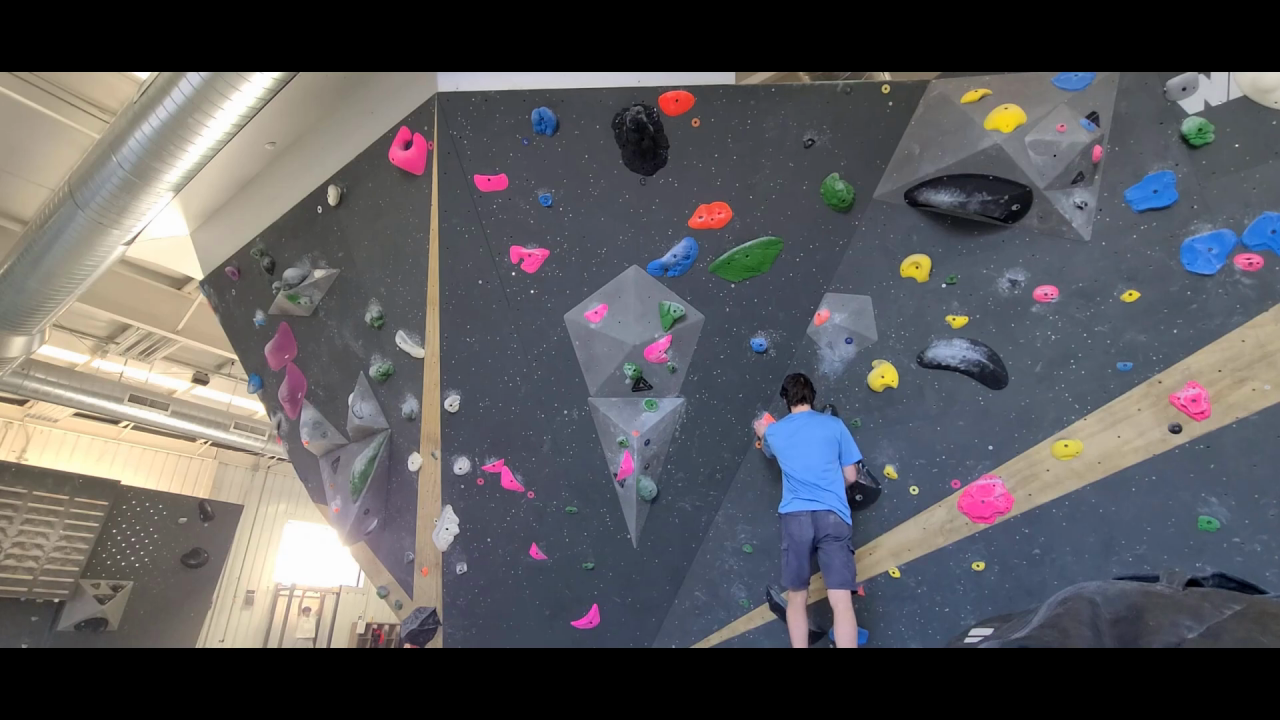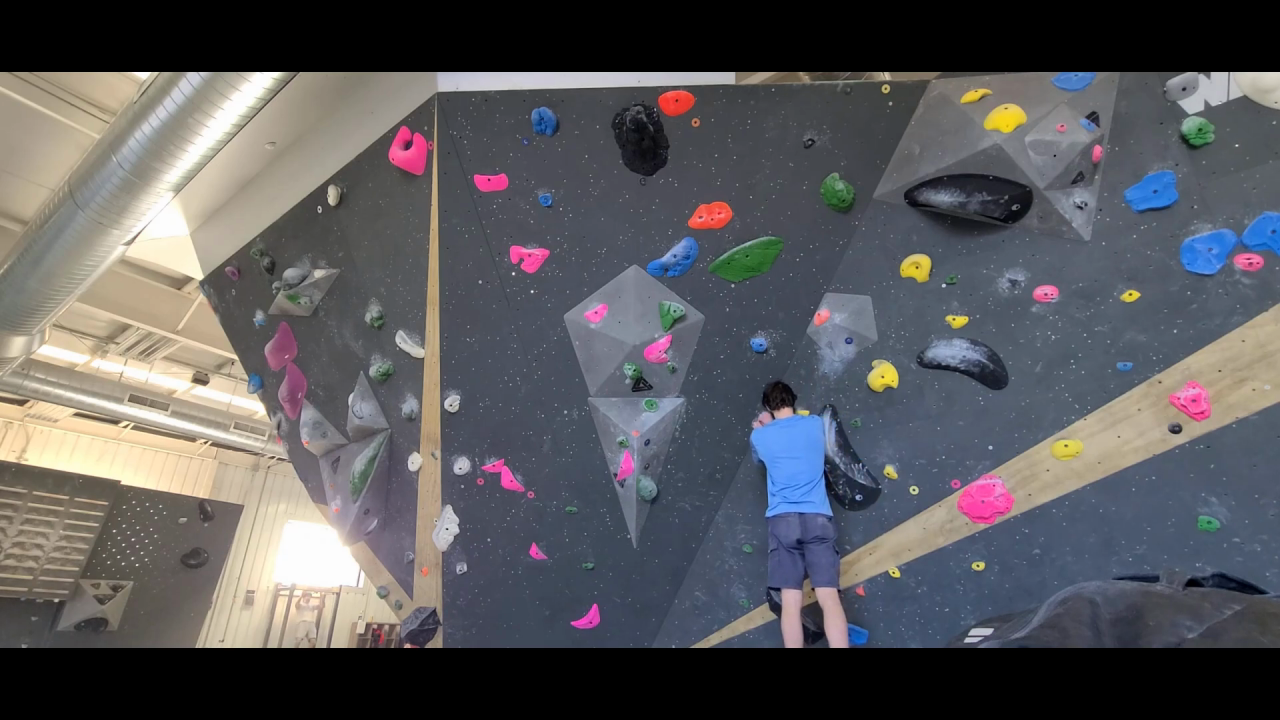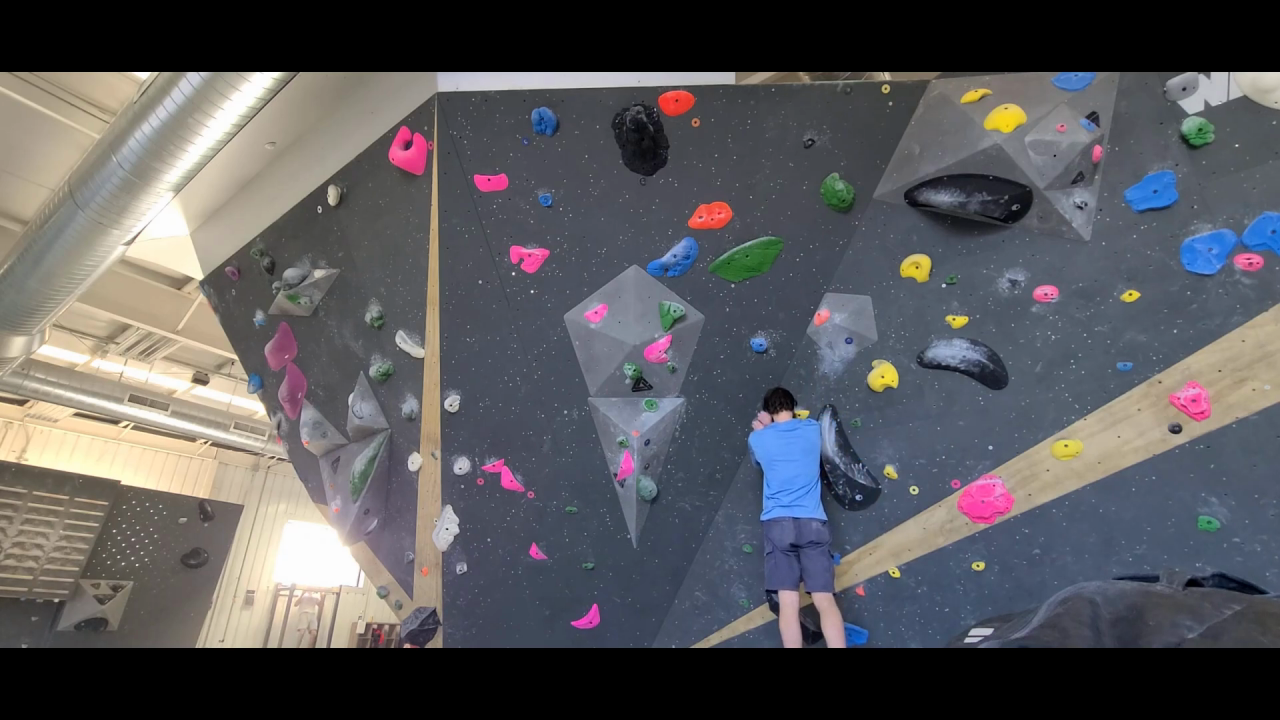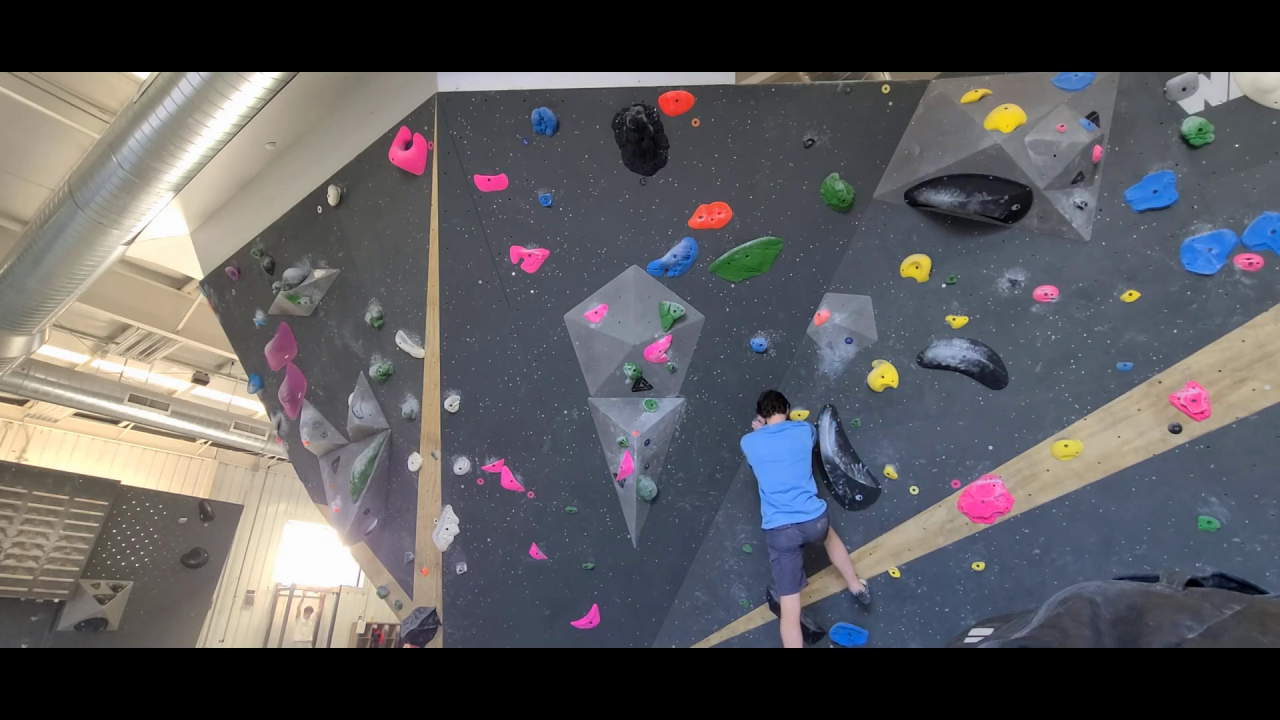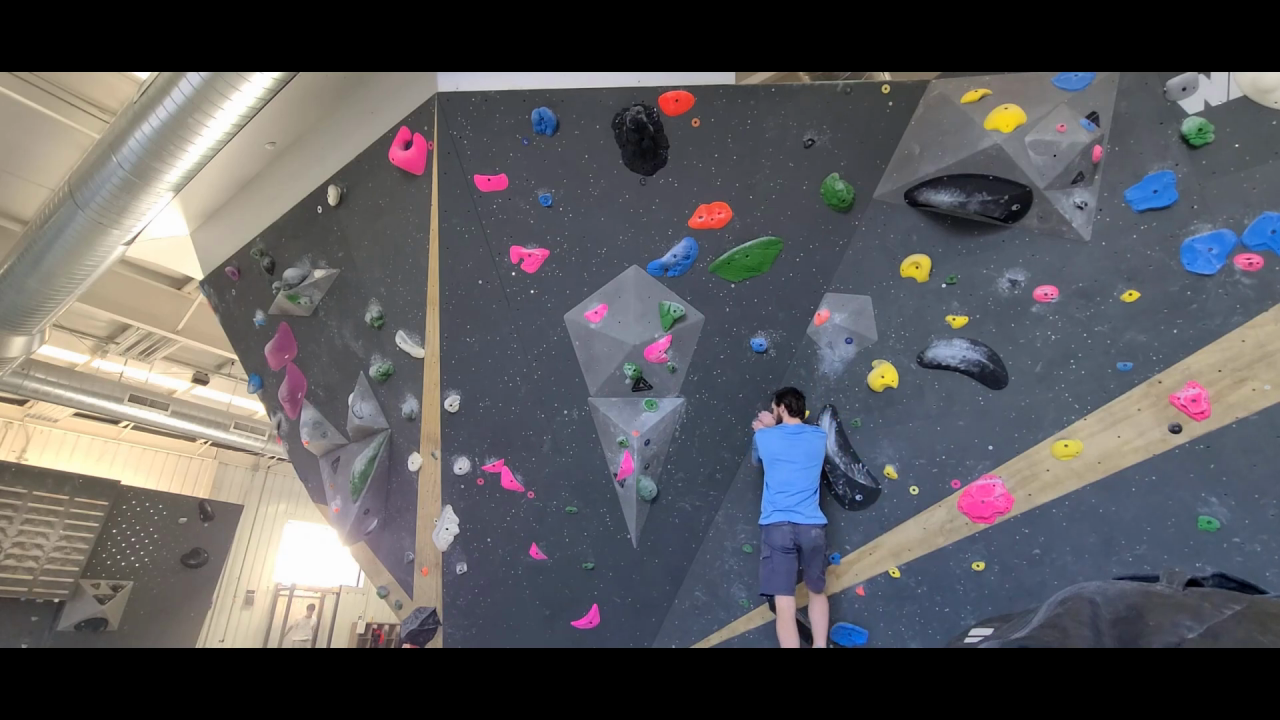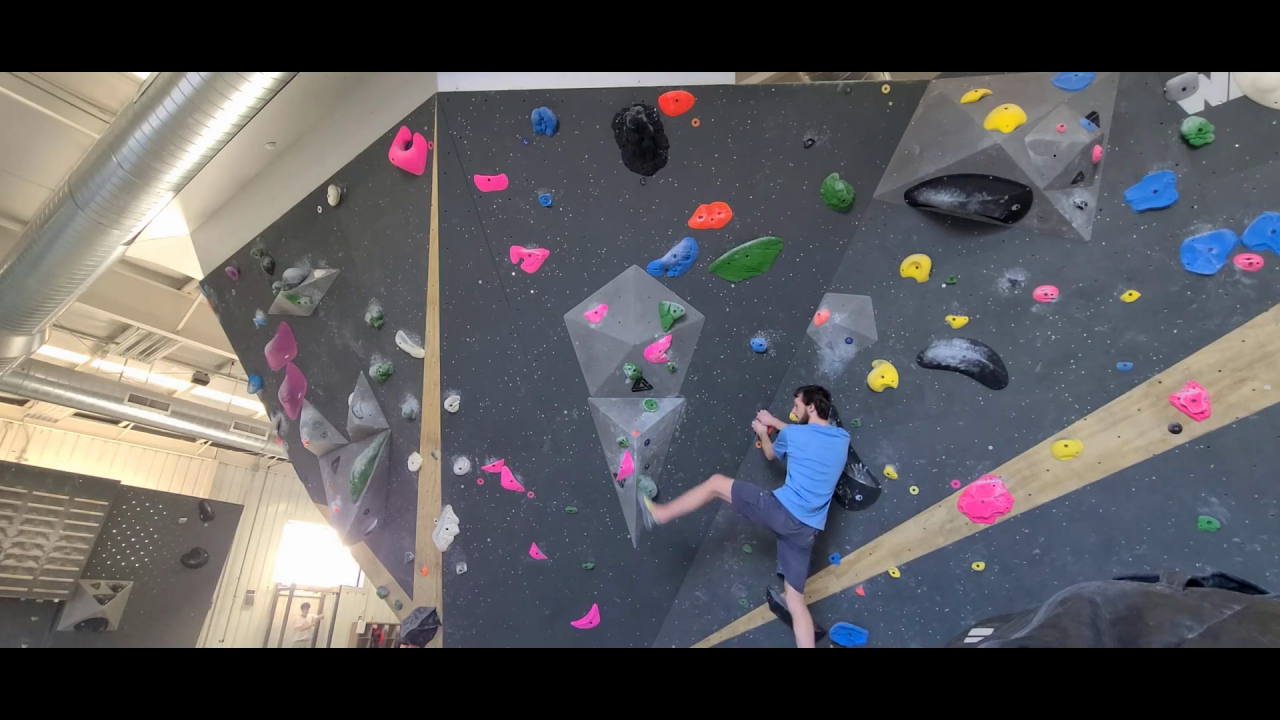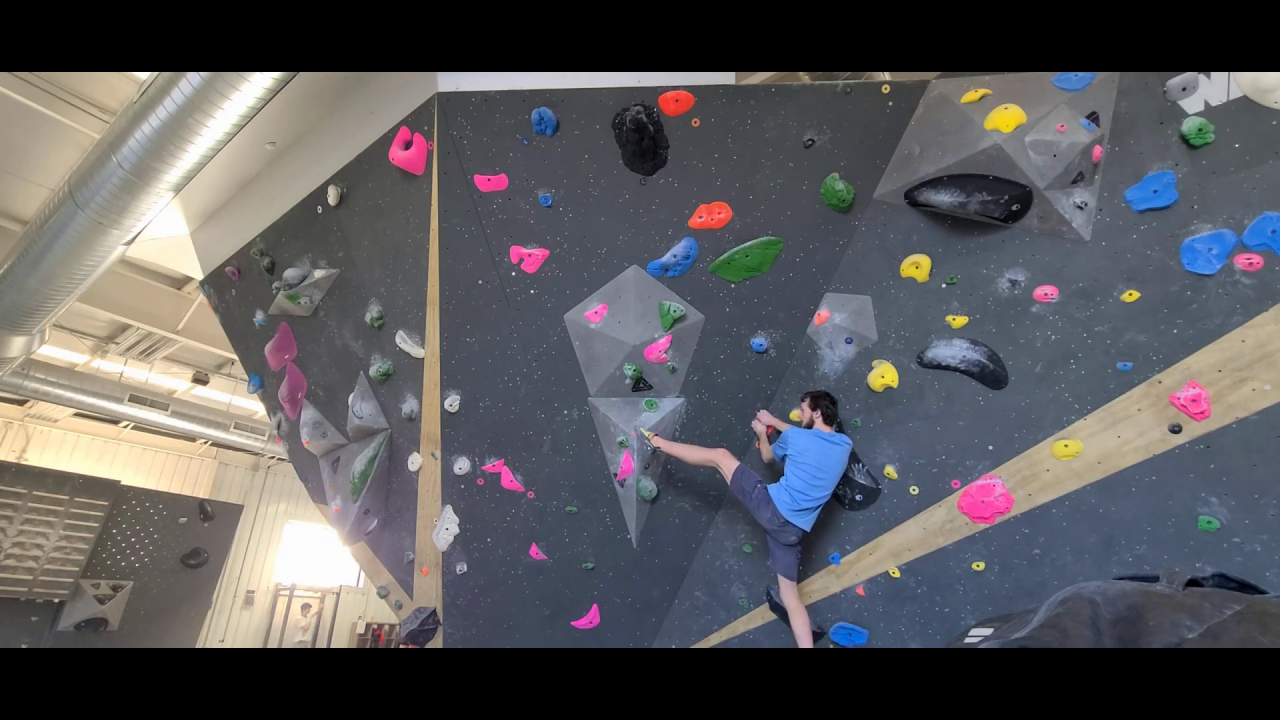
dt=0.7s
person 1, frame 1
left shoulder: (774, 431)
right shoulder: (835, 425)
right elbow: (851, 476)
left hip: (795, 518)
right hip: (833, 517)
left knee: (796, 599)
right knee: (841, 601)
person 1, frame 2
left shoulder: (759, 436)
right shoulder: (815, 424)
left hip: (783, 520)
right hip: (818, 518)
left knee: (791, 601)
right knee: (829, 598)
person 1, frame 3
left shoulder: (757, 438)
right shoulder: (813, 429)
left hip: (777, 524)
right hip: (813, 523)
left knee: (788, 603)
right knee: (825, 600)
person 1, frame 4
left shoulder: (748, 442)
right shoulder: (804, 430)
left hip: (780, 529)
right hip: (814, 519)
left knee: (789, 606)
right knee: (829, 533)
right ankle: (857, 587)
person 1, frame 5
left shoulder: (764, 436)
right shoulder: (819, 437)
left hip: (777, 527)
right hip: (813, 527)
left knee: (784, 607)
right knee: (817, 593)
right ankle: (819, 650)
person 1, frame 6
left shoulder: (794, 434)
right shoulder: (843, 438)
left elbow: (771, 454)
left wrist: (763, 433)
right wrist: (776, 423)
left hip: (781, 511)
right hip: (806, 530)
left knee: (716, 482)
right knee: (795, 600)
left ankle: (660, 514)
person 1, frame 7
left shoulder: (794, 438)
right shoulder: (845, 445)
left elbow: (767, 456)
left wrist: (762, 433)
right wrist: (773, 422)
left hip: (772, 507)
right hip: (792, 528)
left knee: (720, 456)
right knee: (790, 596)
left ankle: (659, 443)
